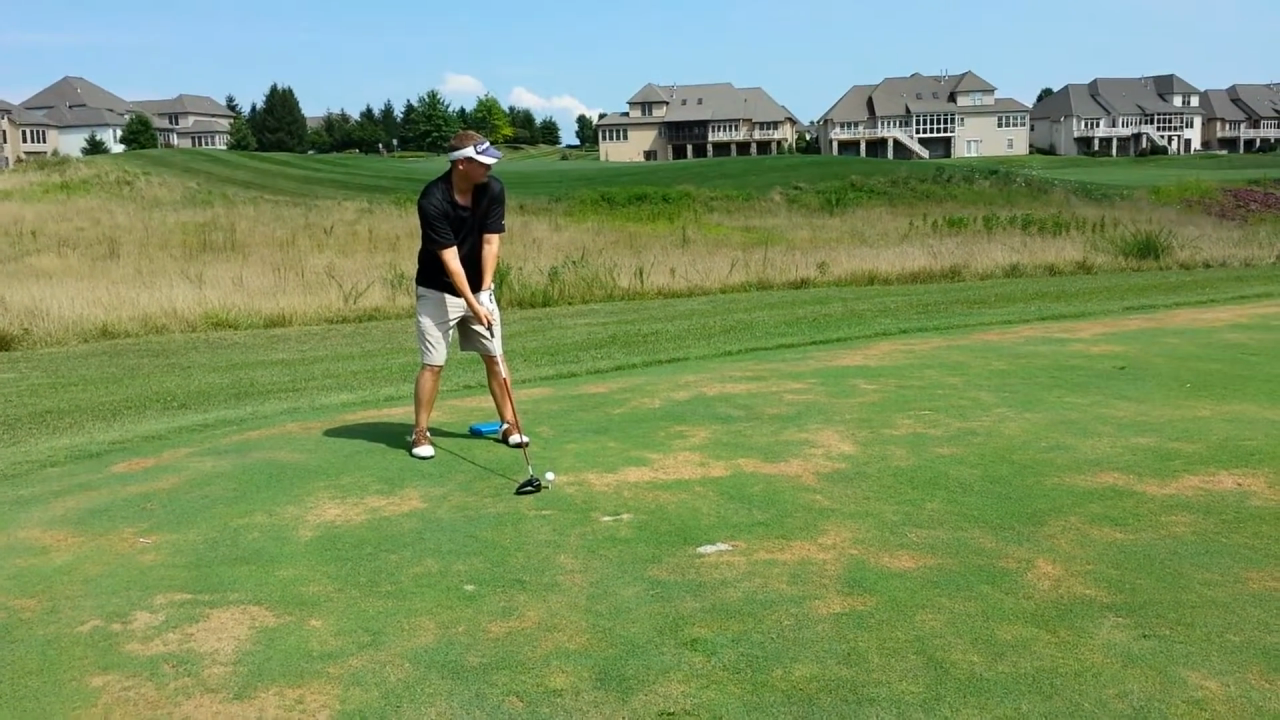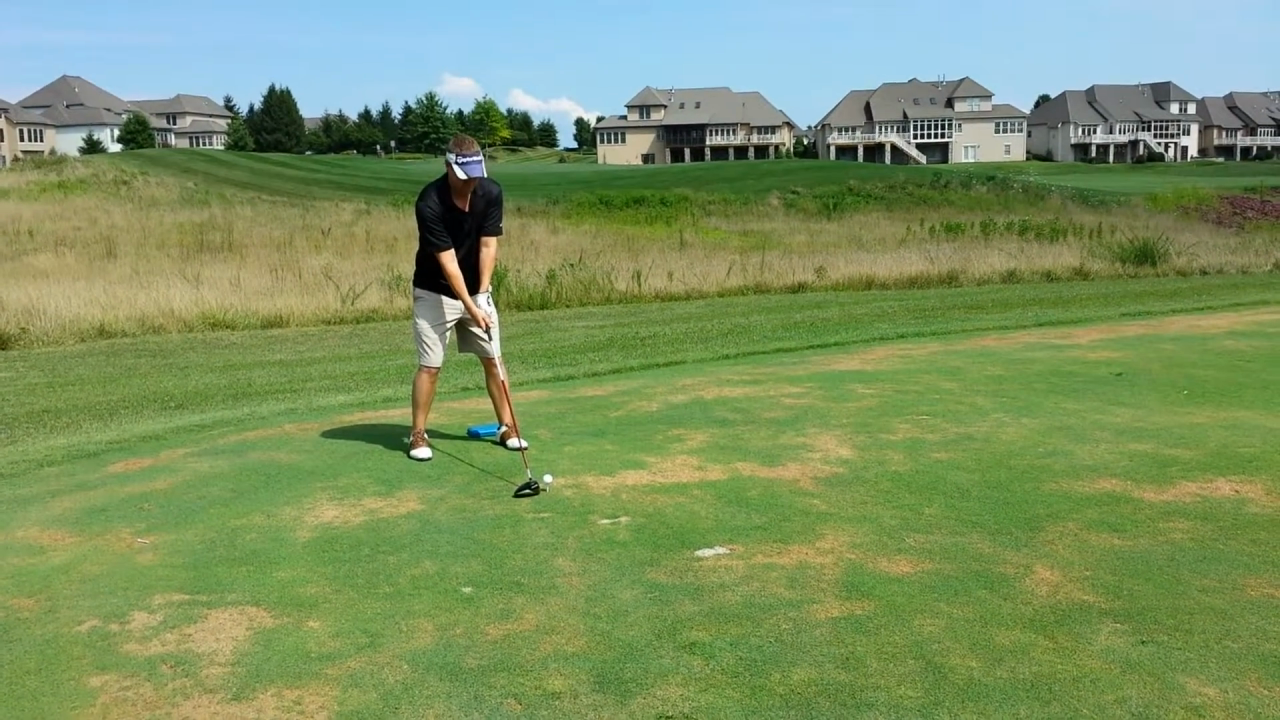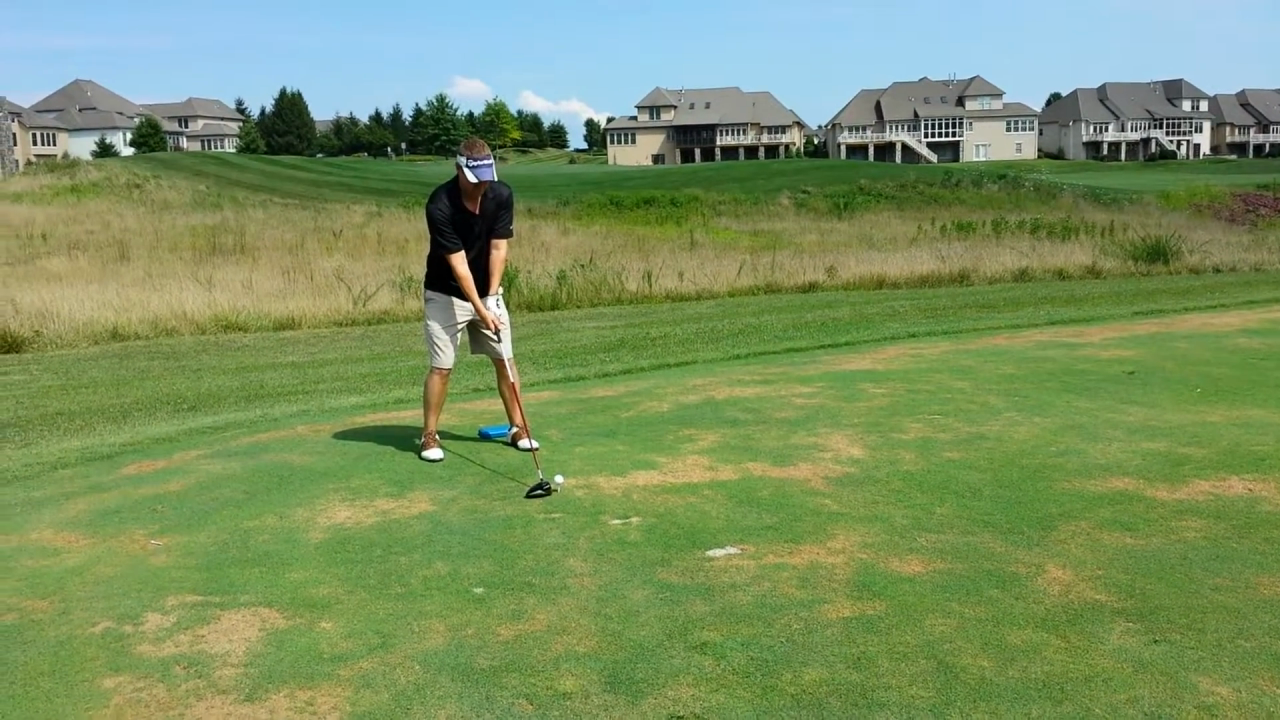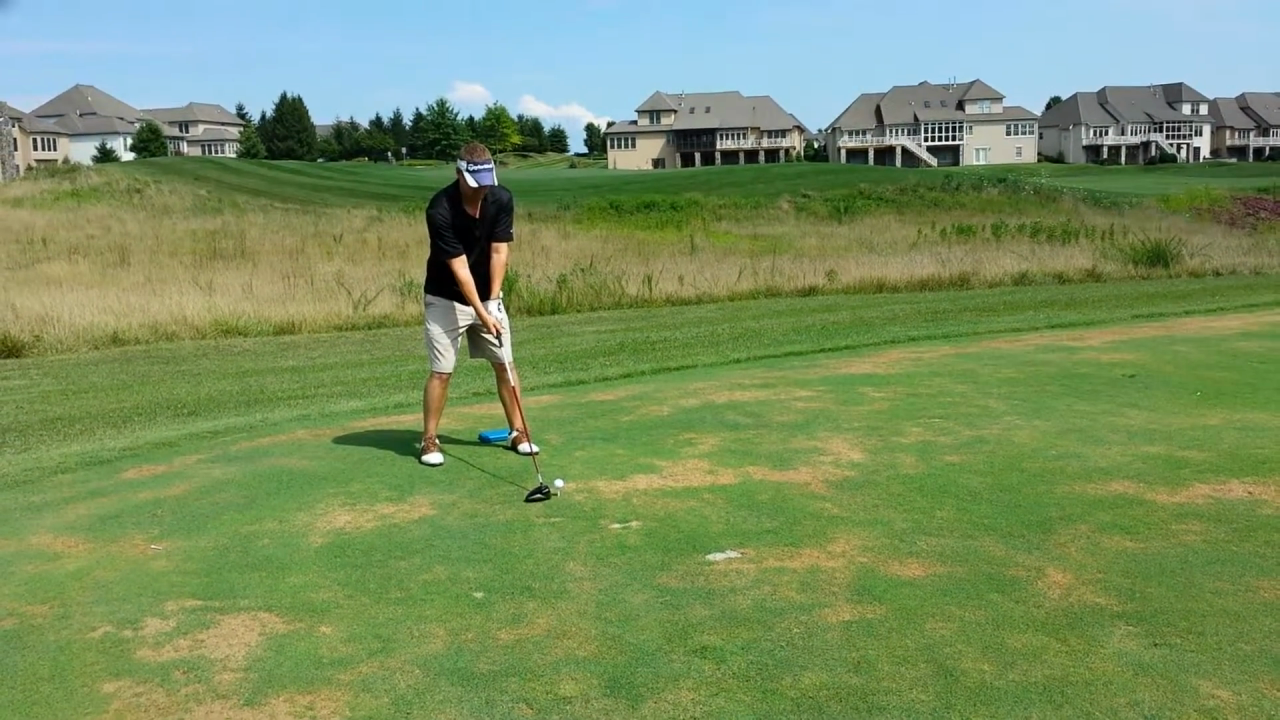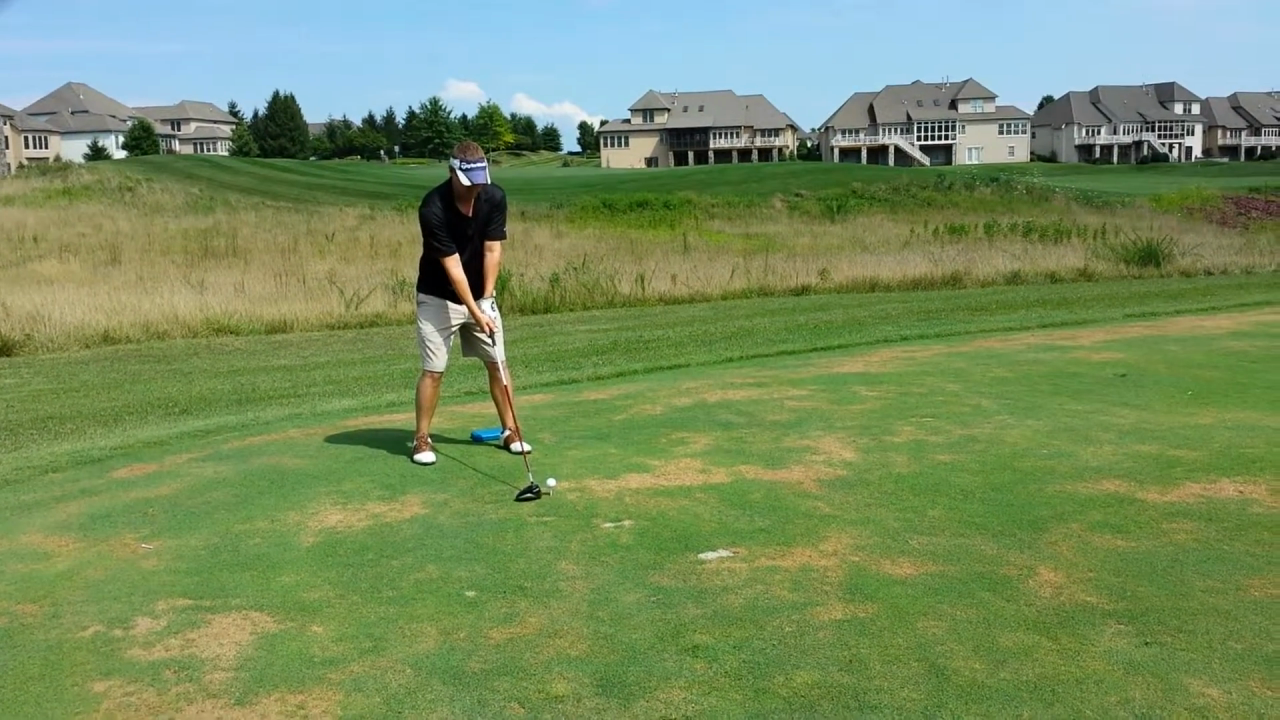
dt=0.4s
person 1, frame 1
left shoulder: (494, 189)
right shoulder: (432, 200)
left elbow: (491, 243)
right elbow: (450, 259)
left wrist: (485, 291)
right wrist: (471, 304)
left hip: (479, 288)
right hip: (438, 291)
left knee: (494, 356)
right knee: (433, 363)
left ankle: (508, 425)
right ankle: (420, 432)
person 1, frame 2
left shoulder: (492, 193)
right shoulder: (429, 203)
left elbow: (488, 245)
right elbow: (447, 261)
left wrist: (483, 294)
right wrist: (470, 307)
left hip: (477, 291)
right hip: (435, 292)
left knee: (493, 359)
right knee: (430, 365)
left ankle: (506, 427)
right ankle: (418, 434)
person 1, frame 3
left shoulder: (502, 195)
right shoulder: (439, 205)
left elbow: (498, 248)
right elbow: (458, 263)
left wrist: (492, 297)
right wrist: (479, 308)
left hip: (487, 292)
right hip: (446, 293)
left knee: (504, 359)
right knee: (441, 366)
left ankle: (517, 427)
right ankle: (429, 435)
person 1, frame 4
left shoulder: (502, 199)
right shoulder: (440, 210)
left elbow: (499, 251)
right elbow: (459, 267)
left wrist: (493, 301)
right wrist: (480, 313)
left hip: (487, 296)
right hip: (446, 298)
left knee: (504, 364)
right knee: (442, 370)
left ankle: (517, 432)
right ankle: (429, 439)
person 1, frame 5
left shoulder: (495, 197)
right shoulder: (433, 208)
left elbow: (492, 250)
right elbow: (452, 266)
left wrist: (487, 299)
right wrist: (474, 312)
left hip: (480, 295)
right hip: (438, 297)
left knee: (497, 362)
right knee: (433, 370)
left ankle: (509, 431)
right ankle: (421, 439)
